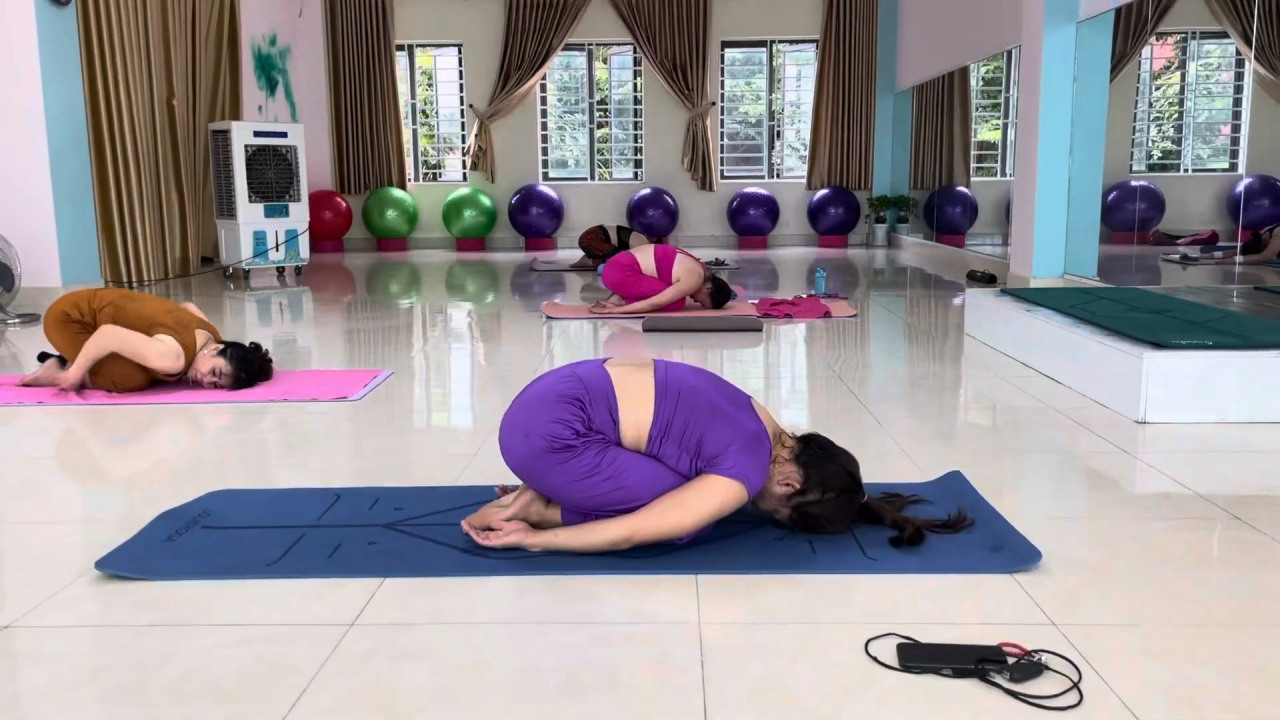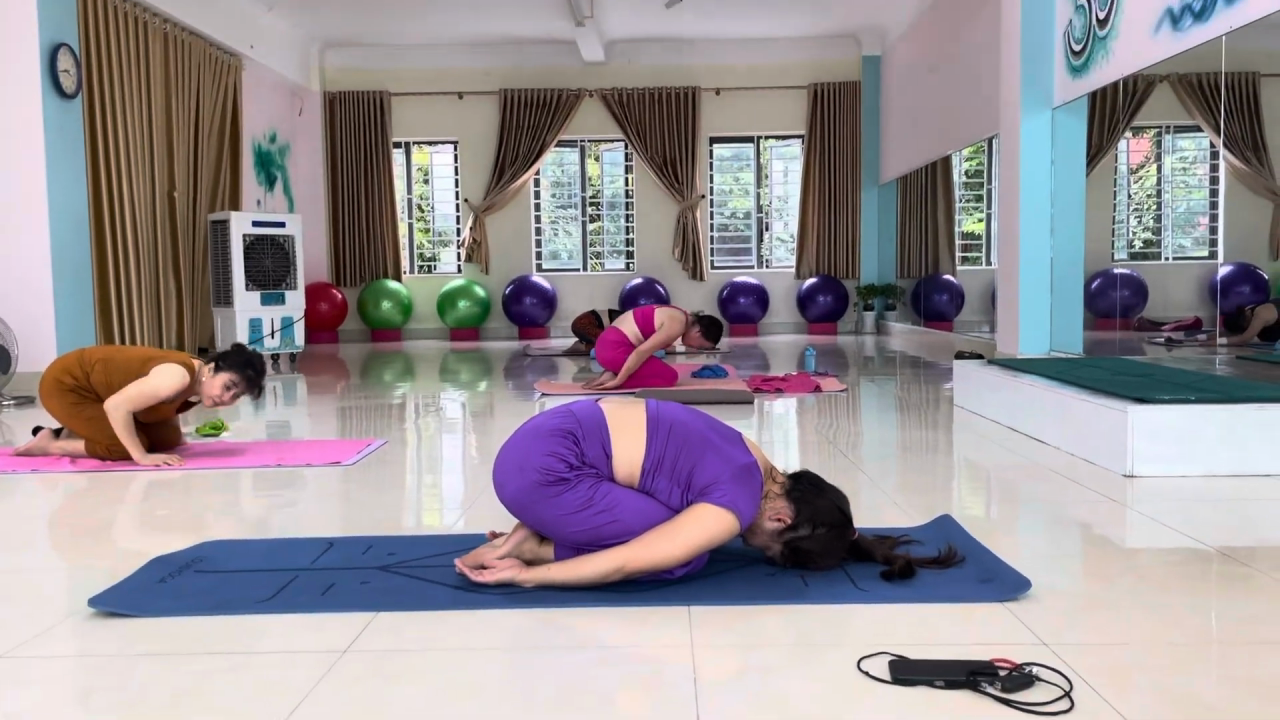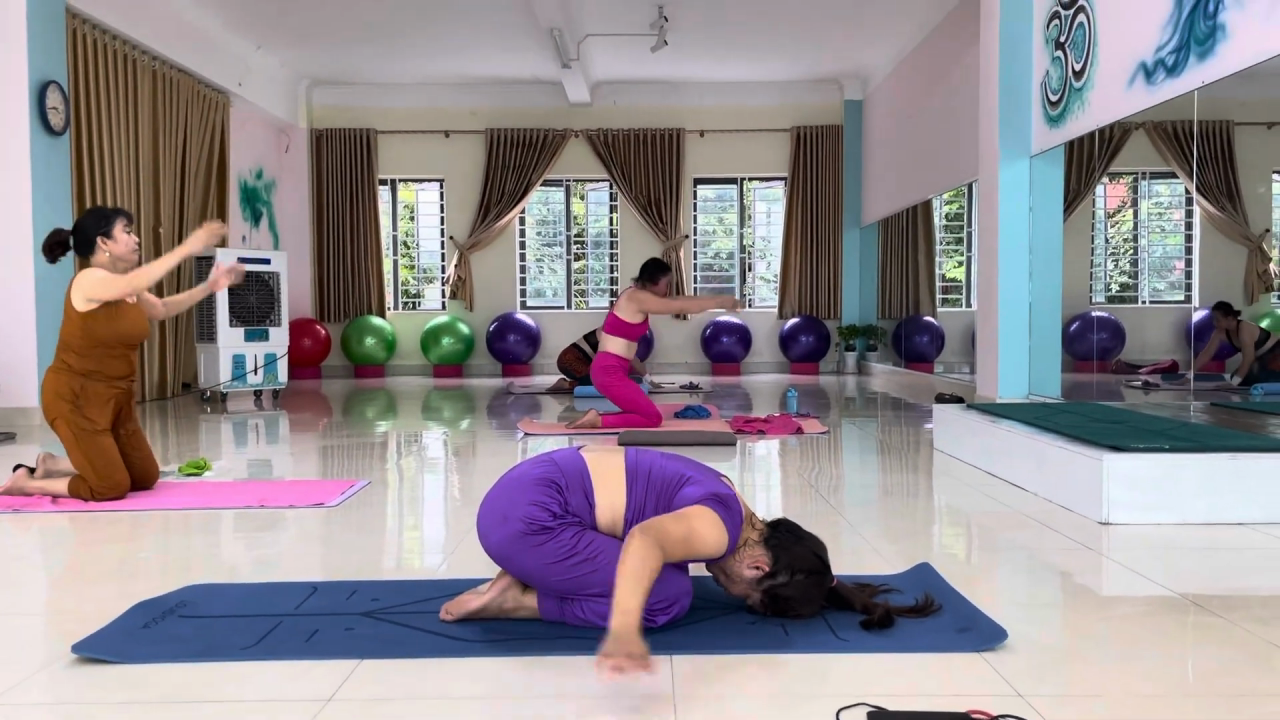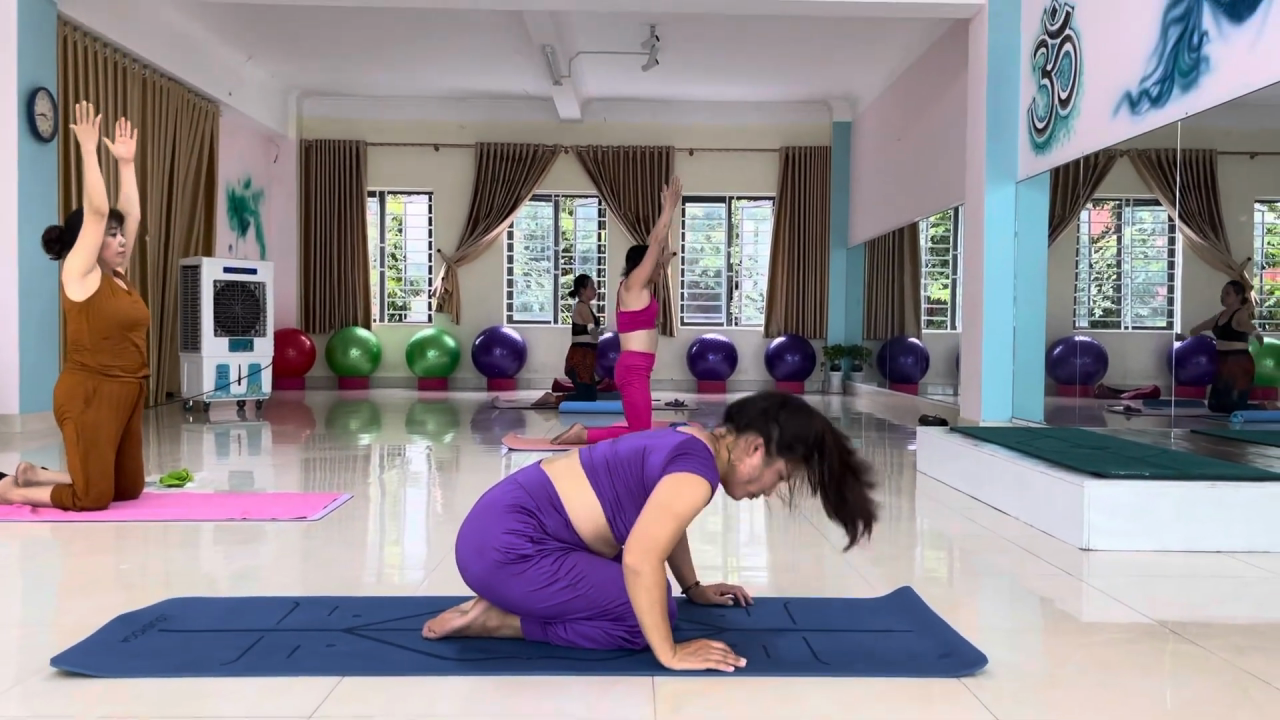
dt=1s
person 1, frame 1
left shoulder: (754, 420)
right shoulder: (743, 473)
right elbow: (634, 532)
right wrist: (534, 538)
left hip: (552, 396)
right hip: (546, 433)
left knee: (673, 488)
right knee: (689, 519)
left ankle: (543, 493)
right ankle: (538, 511)
person 1, frame 2
left shoulder: (747, 461)
right shoulder: (735, 504)
right elbow: (627, 563)
right wrist: (526, 576)
left hip: (546, 439)
right hip: (541, 468)
left knee: (668, 520)
right knee: (685, 557)
left ankle: (533, 535)
right ankle: (533, 550)
person 1, frame 3
left shoulder: (725, 503)
right shoulder: (720, 530)
right elbow: (646, 540)
right wrist: (625, 628)
left hip: (529, 489)
right hip: (525, 518)
left knee: (665, 578)
right knee: (668, 598)
left ankle: (524, 580)
right ankle: (518, 601)
person 1, frame 4
left shoulder: (692, 443)
right shoulder: (697, 470)
right elbow: (640, 559)
left wrist: (694, 588)
right wrist: (669, 653)
left hip: (511, 520)
right hip: (504, 545)
left knee: (648, 594)
right knee: (642, 617)
left ankle: (504, 594)
right ankle: (498, 618)
person 2, frame 1
left shoulder: (209, 333)
right shoulder: (174, 358)
left elbow: (189, 306)
right elbow: (107, 334)
right wrist: (74, 376)
left hip: (100, 310)
right hip: (68, 317)
right knee: (134, 380)
left ankle: (73, 360)
right ankle: (56, 373)
person 2, frame 2
left shoulder: (201, 382)
right shoulder: (179, 377)
right elbow: (115, 406)
right wrist: (141, 456)
left hip: (94, 383)
right hip: (65, 384)
left knee: (169, 439)
right knee: (124, 447)
left ankle: (74, 433)
right ankle: (51, 444)
person 2, frame 3
left shoulder: (127, 287)
right shoulder: (90, 280)
left elbow: (162, 309)
right elbow: (133, 283)
left wrist: (208, 286)
right wrist: (186, 248)
left hip: (116, 398)
right hip: (75, 398)
left knee: (146, 478)
right knee: (113, 487)
left ankle: (52, 466)
right ankle: (27, 482)
person 2, frame 4
left shoulder: (116, 274)
right shoulder: (80, 274)
left elbow: (132, 215)
right elbow: (97, 211)
left wrist: (126, 162)
right wrist: (88, 149)
left hip: (125, 394)
right hip: (89, 395)
left knee: (129, 488)
right knee: (93, 498)
left ankle: (34, 475)
person 3, frame 1
left shoulder: (694, 269)
right shoulder: (694, 280)
right elbow: (655, 303)
right wrist: (617, 310)
left hip: (617, 266)
right hip: (621, 272)
right knee: (676, 302)
left ankle: (619, 299)
right ankle: (620, 302)
person 3, frame 2
left shoulder: (678, 318)
right shoulder: (677, 325)
right elbow: (641, 352)
right wrist: (618, 381)
left hip: (608, 343)
right hip: (613, 348)
right knee: (669, 377)
left ankle: (613, 375)
right ankle: (614, 379)
person 3, frame 3
left shoulder: (637, 295)
right shoulder: (639, 298)
left elbow: (677, 303)
right elbow: (680, 307)
left wrist: (718, 300)
right wrist: (719, 302)
left hip: (611, 370)
right hip: (609, 372)
left knee: (644, 413)
right knee: (653, 418)
left ankle: (597, 417)
right ankle: (597, 421)
person 3, frame 4
left shoulder: (638, 287)
right shoulder: (633, 285)
left elbow: (656, 245)
right elbow: (656, 243)
left wrist: (668, 208)
right wrist: (670, 206)
left hip: (633, 369)
right hip: (634, 370)
left knee: (638, 432)
left ankle: (583, 432)
right ankle: (583, 435)
